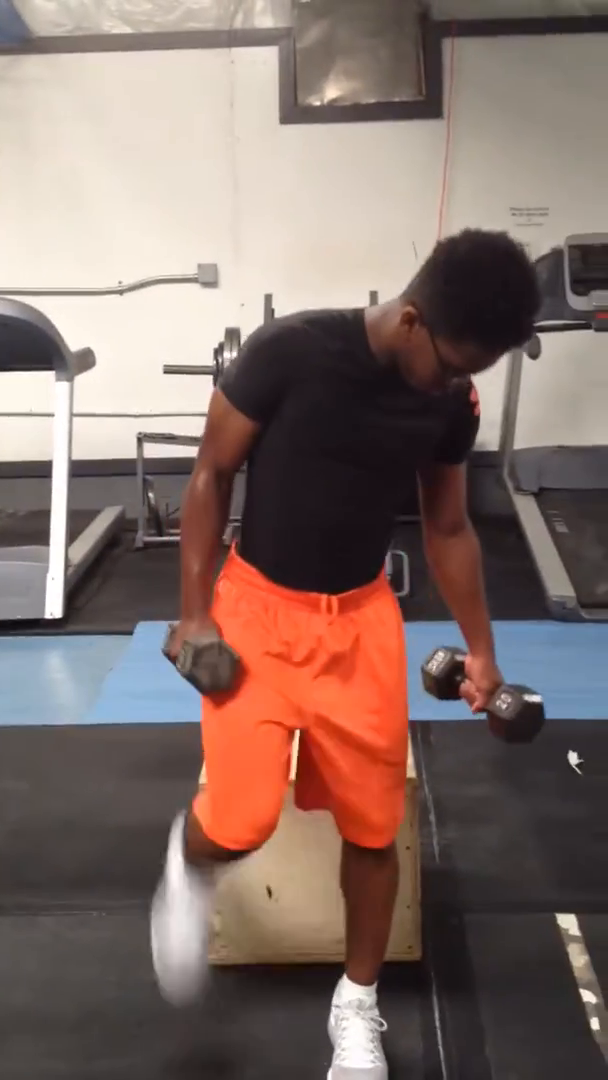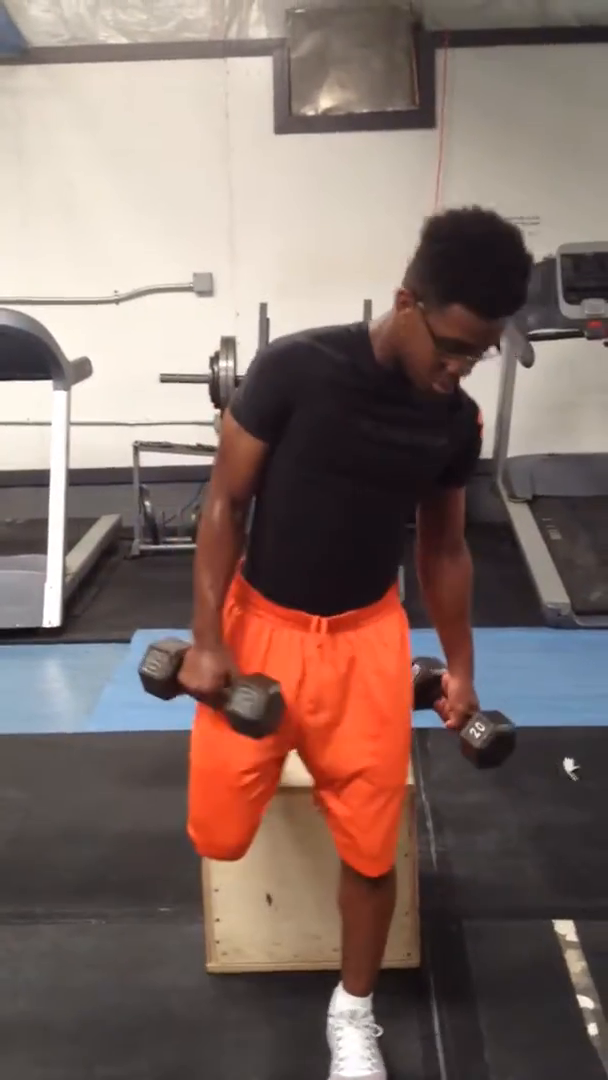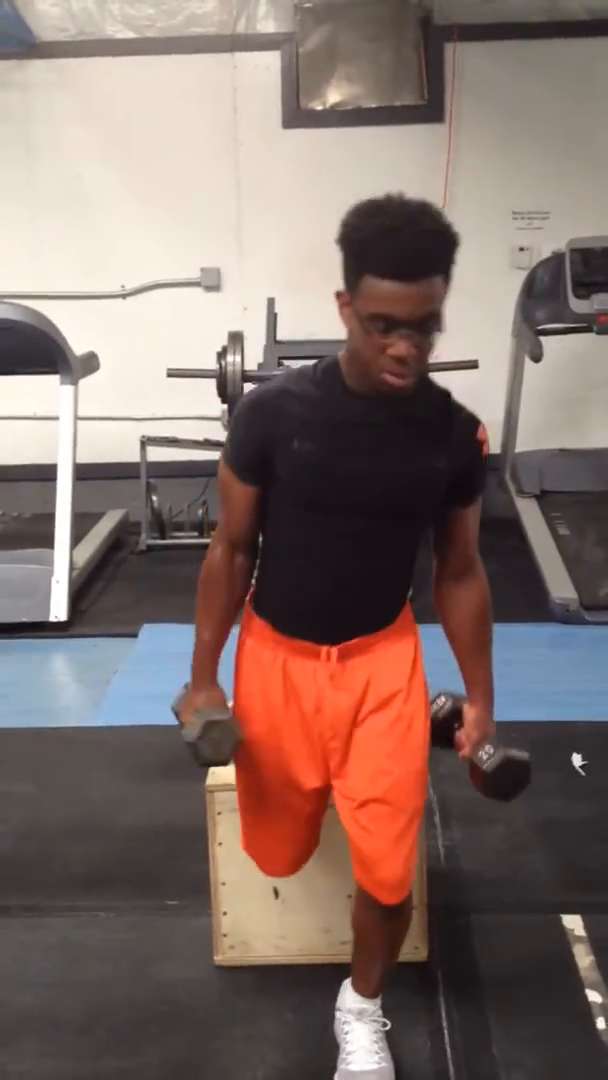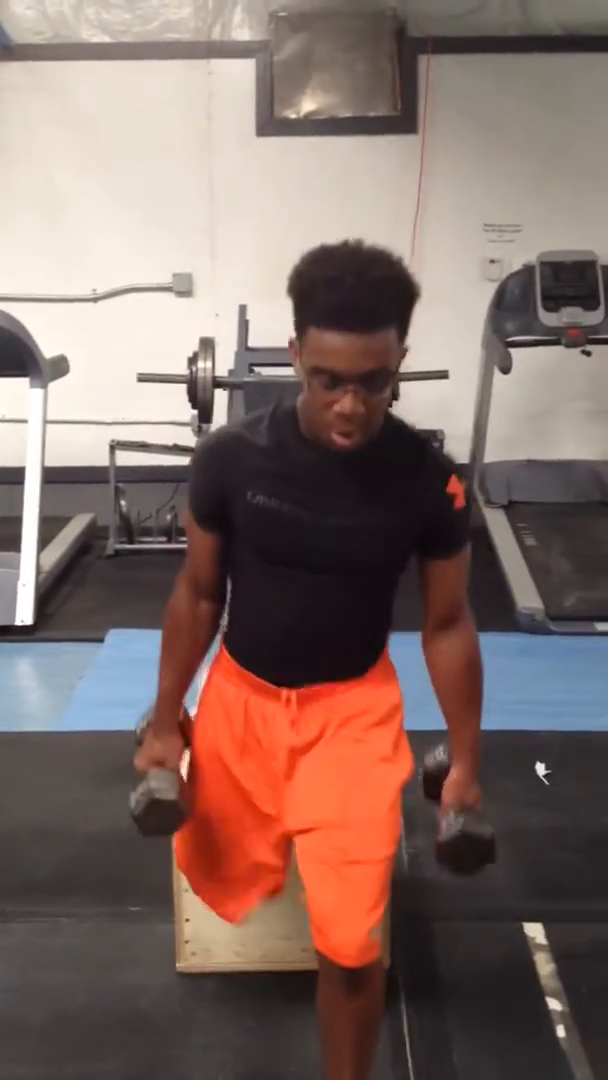
dt=0.5s
person 1, frame 1
left shoulder: (451, 403)
right shoulder: (289, 352)
left elbow: (449, 528)
right elbow: (211, 476)
left wrist: (481, 650)
right wrist: (195, 611)
left hip: (364, 617)
right hip: (260, 607)
left knee: (372, 826)
right knee: (240, 819)
left ankle: (356, 1006)
right ankle: (189, 856)
person 1, frame 2
left shoulder: (456, 419)
right shoulder: (293, 370)
left elbow: (445, 548)
right elbow: (225, 506)
left wrist: (462, 669)
right wrist: (207, 641)
left hip: (368, 637)
right hip: (261, 624)
left knee: (369, 846)
right knee: (222, 832)
right ankle: (281, 748)
person 1, frame 3
left shoulder: (455, 434)
right shoulder: (273, 413)
left elbow: (460, 572)
right elbow: (231, 551)
left wrist: (481, 700)
right wrist: (203, 677)
left hip: (382, 662)
right hip: (277, 658)
left knee: (387, 871)
right knee: (277, 852)
right ankle: (318, 835)
person 1, frame 4
left shoulder: (429, 482)
right shoulder: (229, 459)
left elbow: (447, 624)
right elbow: (197, 596)
left wrist: (466, 764)
right wrist: (165, 725)
left hip: (352, 711)
right hip: (241, 699)
left knee: (348, 942)
right knee: (219, 880)
right ankle: (272, 834)
